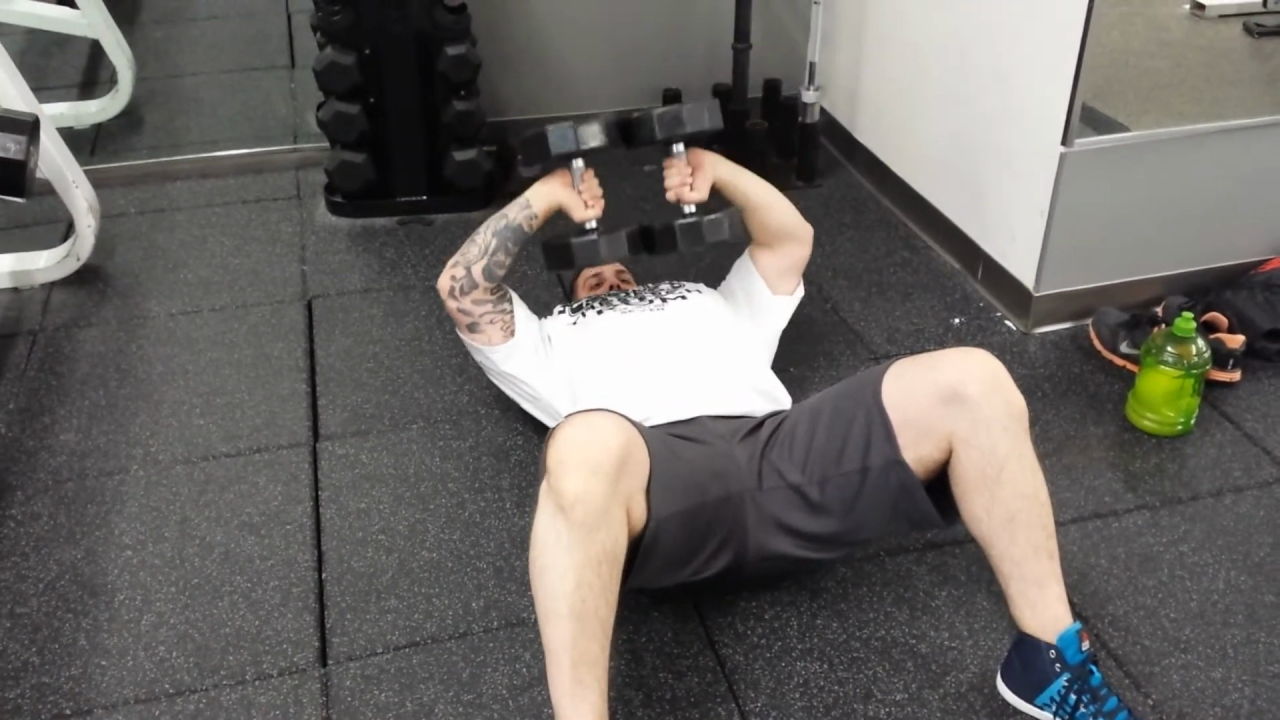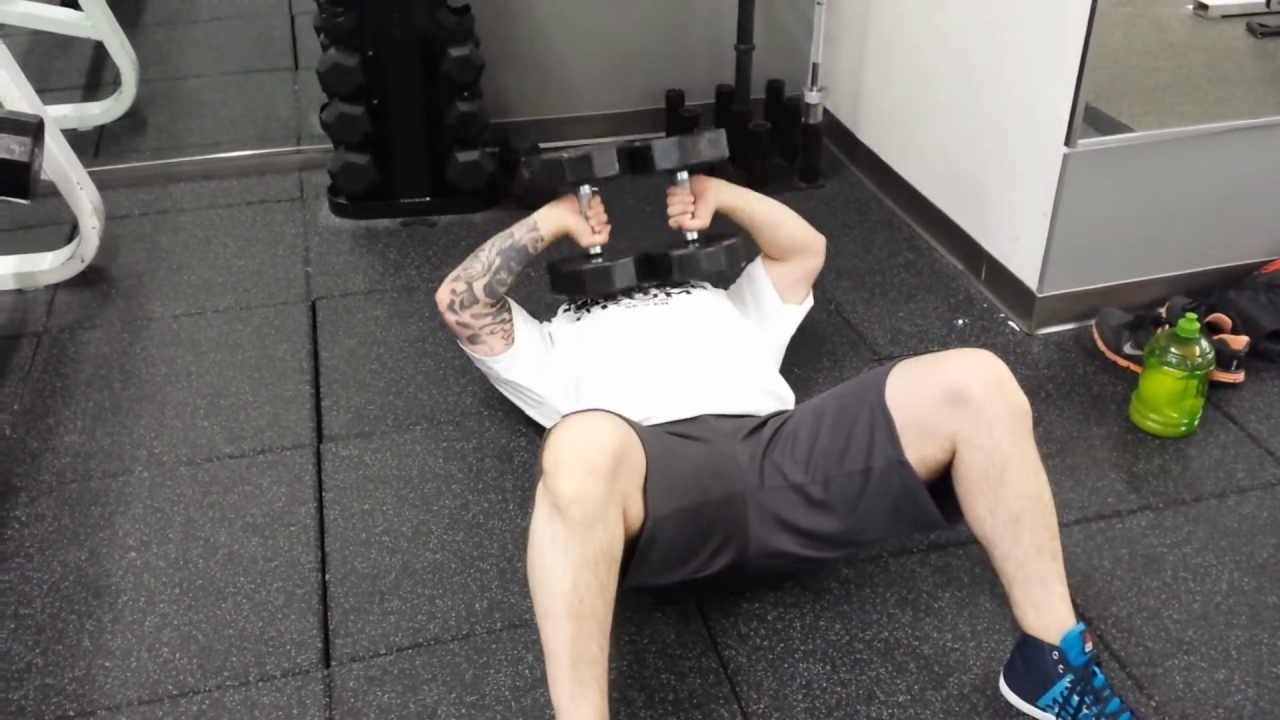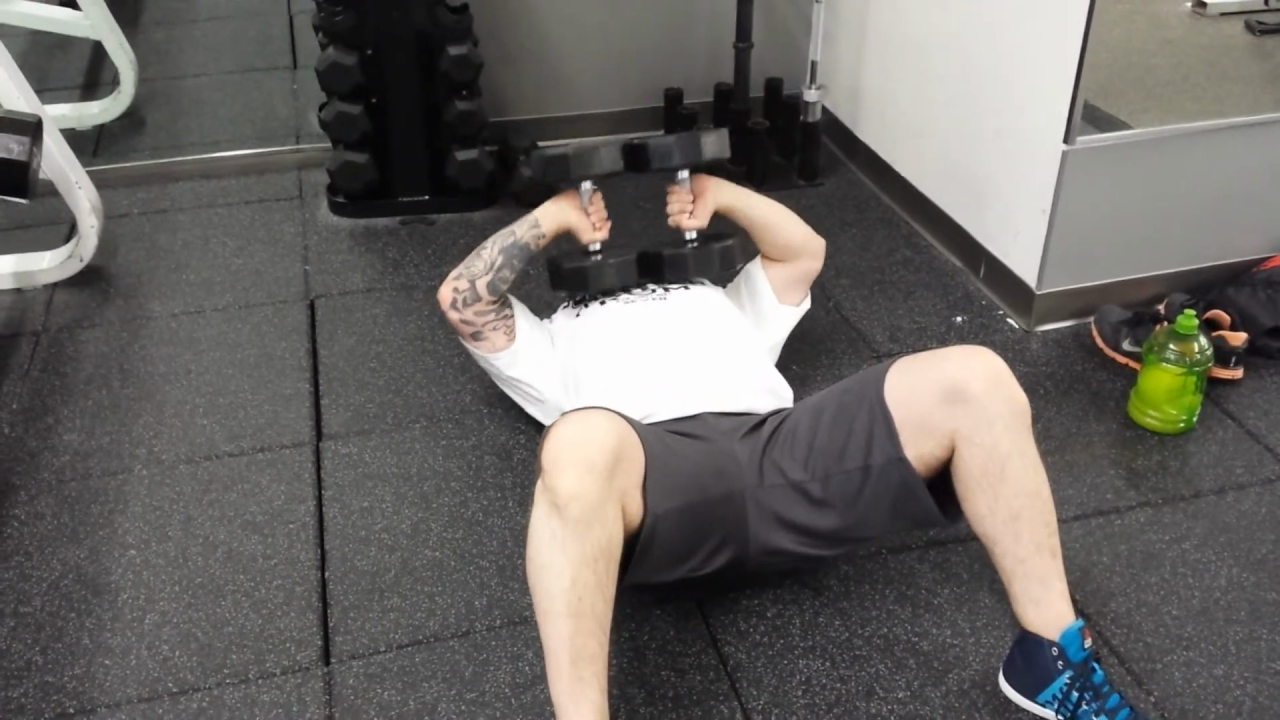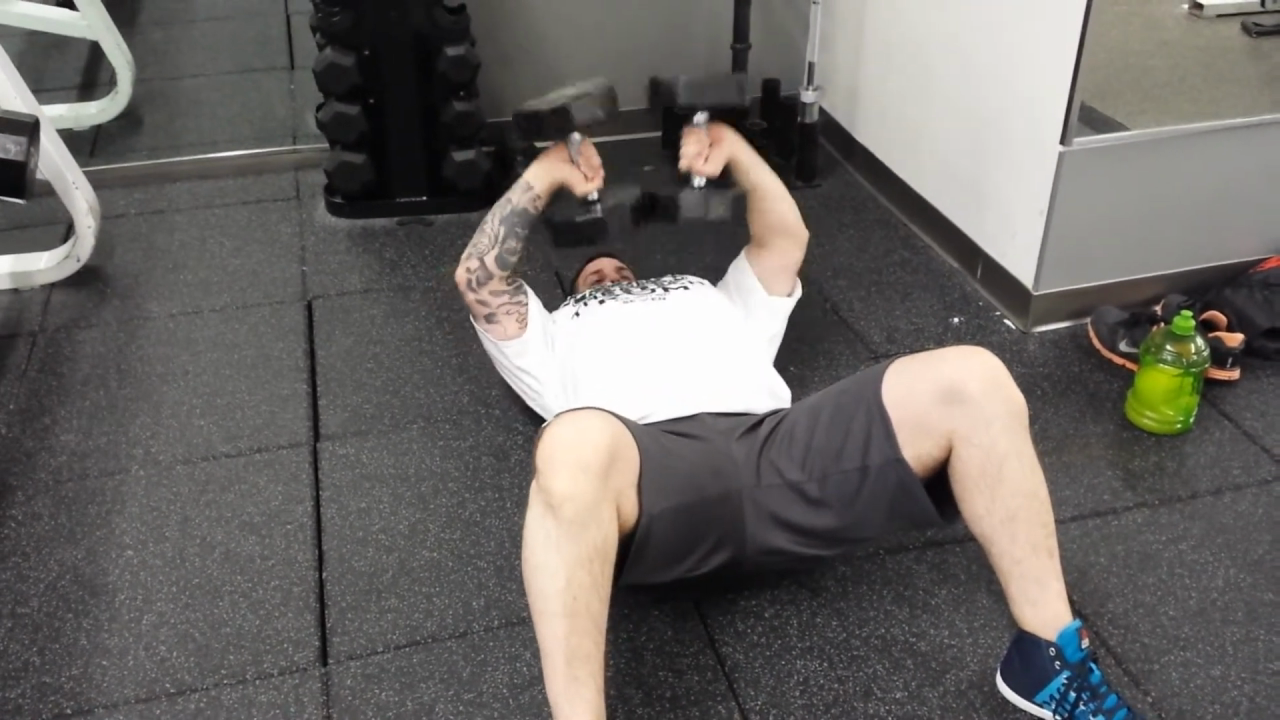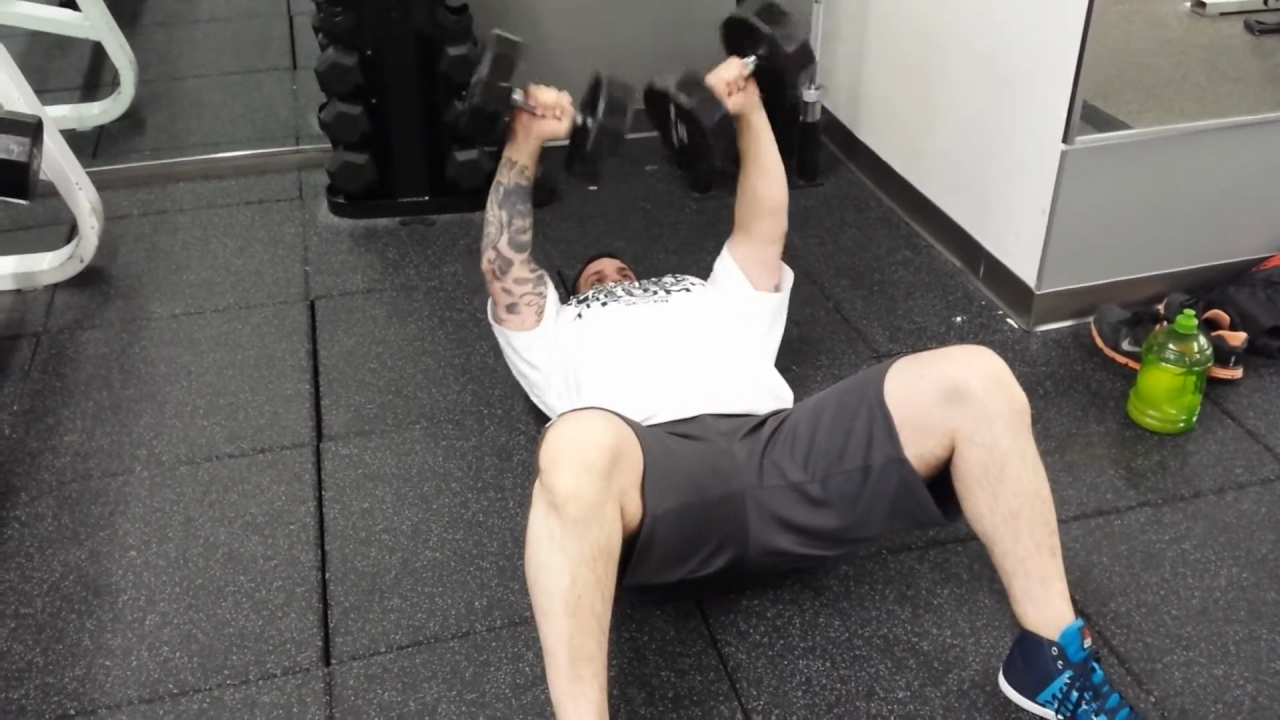
dt=0.3s
person 1, frame 1
left shoulder: (715, 304)
right shoulder: (554, 341)
left elbow: (789, 238)
right elbow: (461, 288)
left wrist: (717, 170)
right wrist: (543, 199)
left hip: (777, 450)
right hip: (655, 475)
left knee: (970, 382)
right knee: (586, 449)
left ankle: (1050, 655)
person 1, frame 2
left shoulder: (718, 305)
right shoulder: (561, 341)
left elbow: (805, 248)
right elbow: (460, 300)
left wrist: (720, 195)
right wrist: (552, 220)
left hip: (779, 453)
right hip: (657, 472)
left knee: (974, 384)
right knee: (581, 449)
left ankle: (1052, 658)
person 1, frame 3
left shoulder: (716, 302)
right shoulder: (559, 337)
left elbow: (803, 251)
right elbow: (462, 297)
left wrist: (720, 193)
right wrist: (553, 216)
left hip: (777, 448)
right hip: (657, 471)
left knee: (973, 381)
right knee: (582, 445)
left ankle: (1051, 652)
person 1, frame 4
left shoulder: (711, 298)
right shoulder: (557, 333)
left elbow: (784, 241)
right elbow: (479, 279)
left wrist: (735, 151)
right wrist: (546, 176)
left hip: (775, 451)
right hip: (651, 469)
left knee: (970, 380)
right knee: (577, 448)
left ankle: (1049, 651)
person 1, frame 5
left shoulder: (715, 297)
right shoulder: (561, 331)
left elbow: (763, 229)
right elbow: (502, 264)
left wrist: (749, 112)
right wrist: (525, 140)
left hip: (780, 451)
right hip: (655, 470)
left knee: (973, 380)
right knee: (579, 449)
left ankle: (1051, 652)
